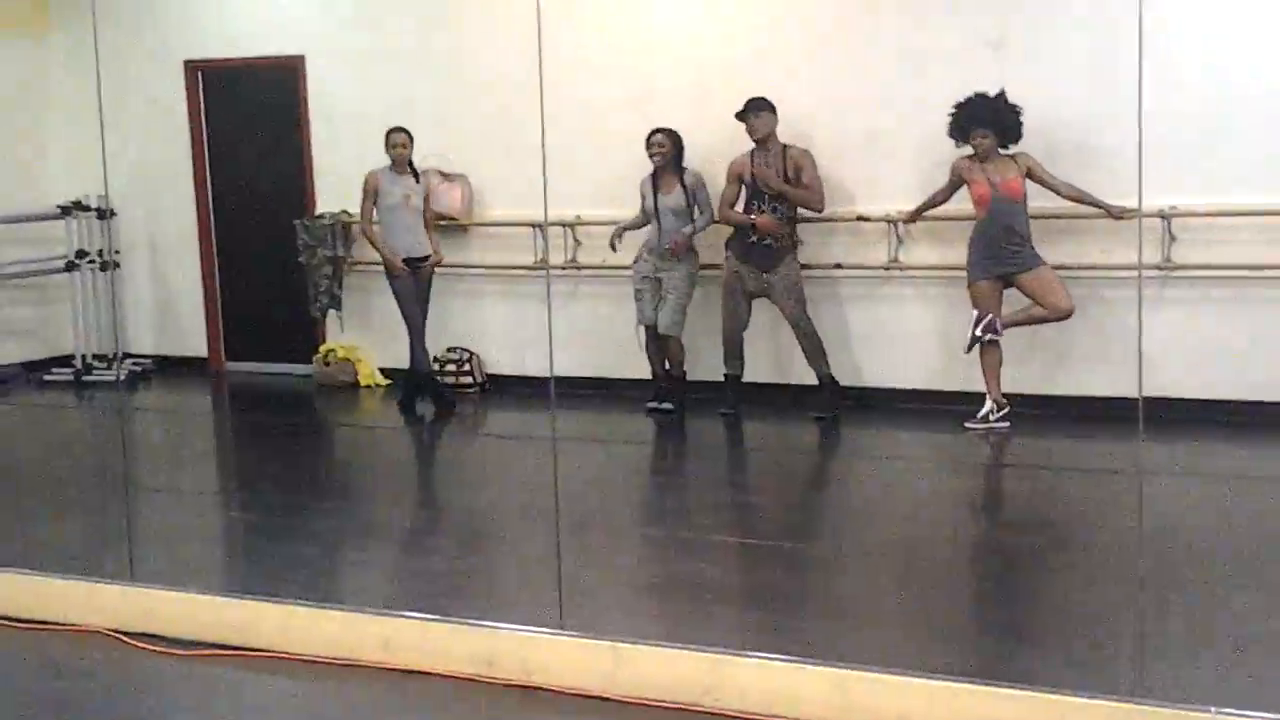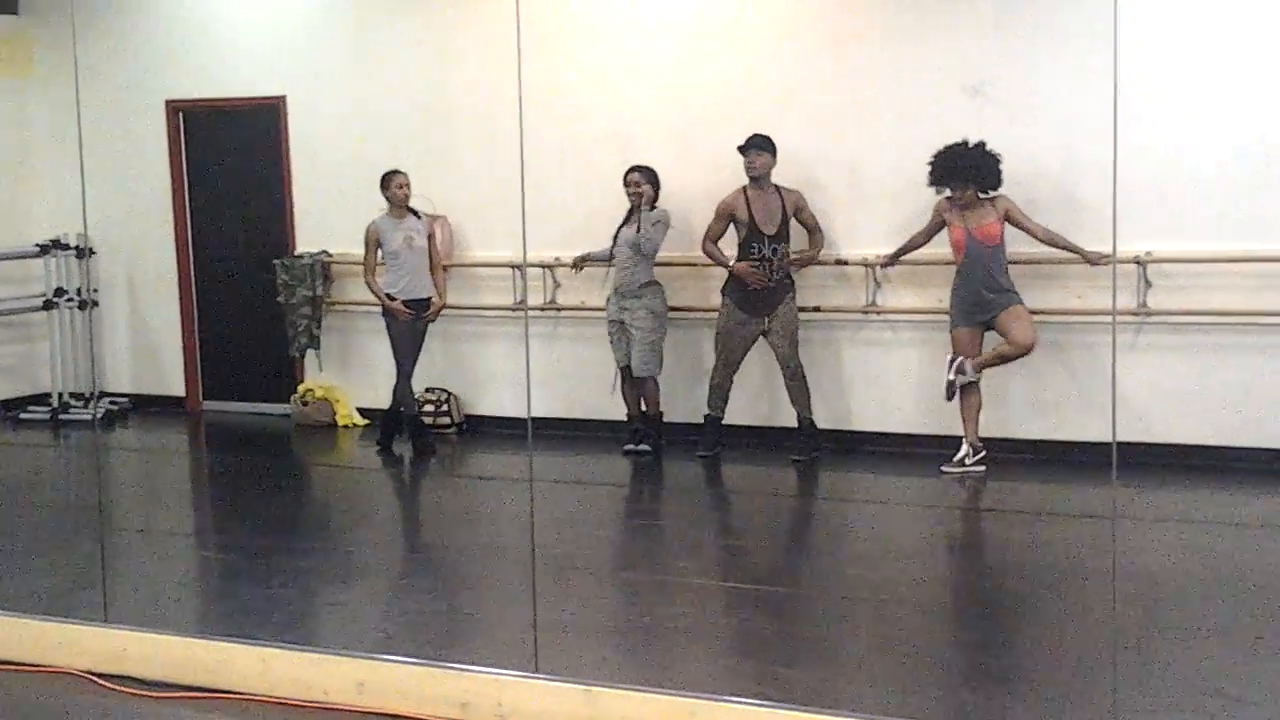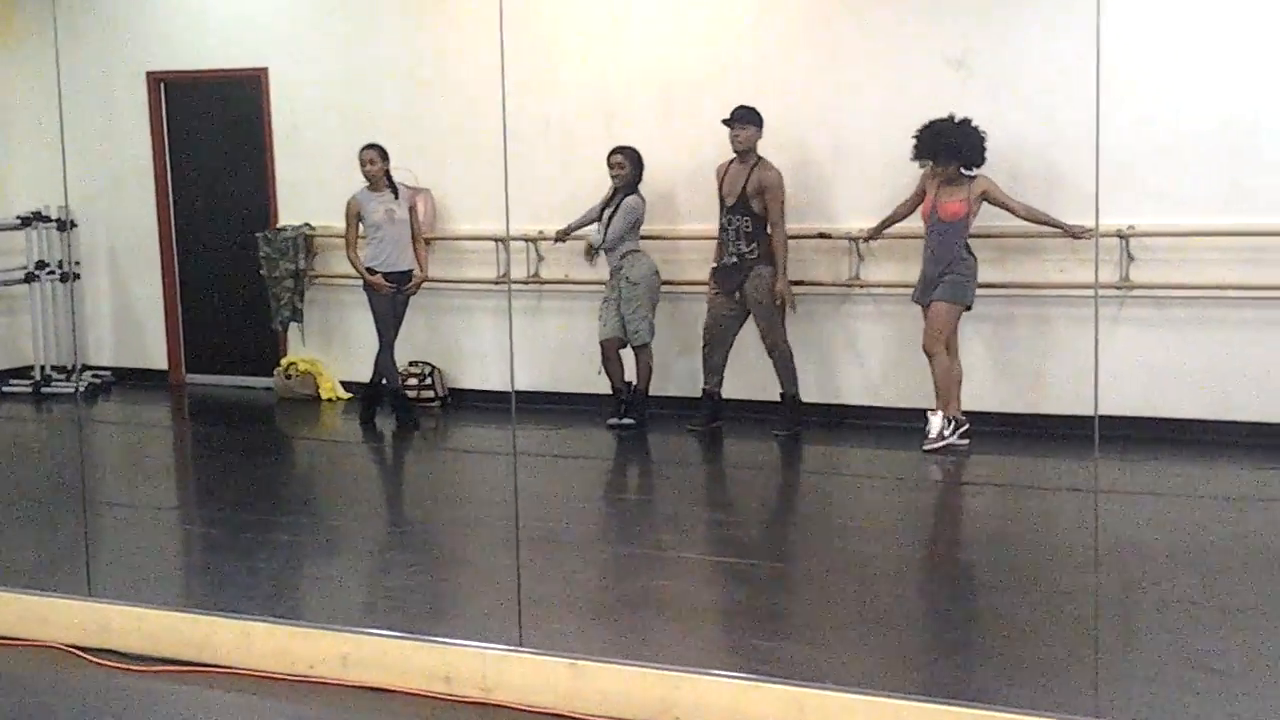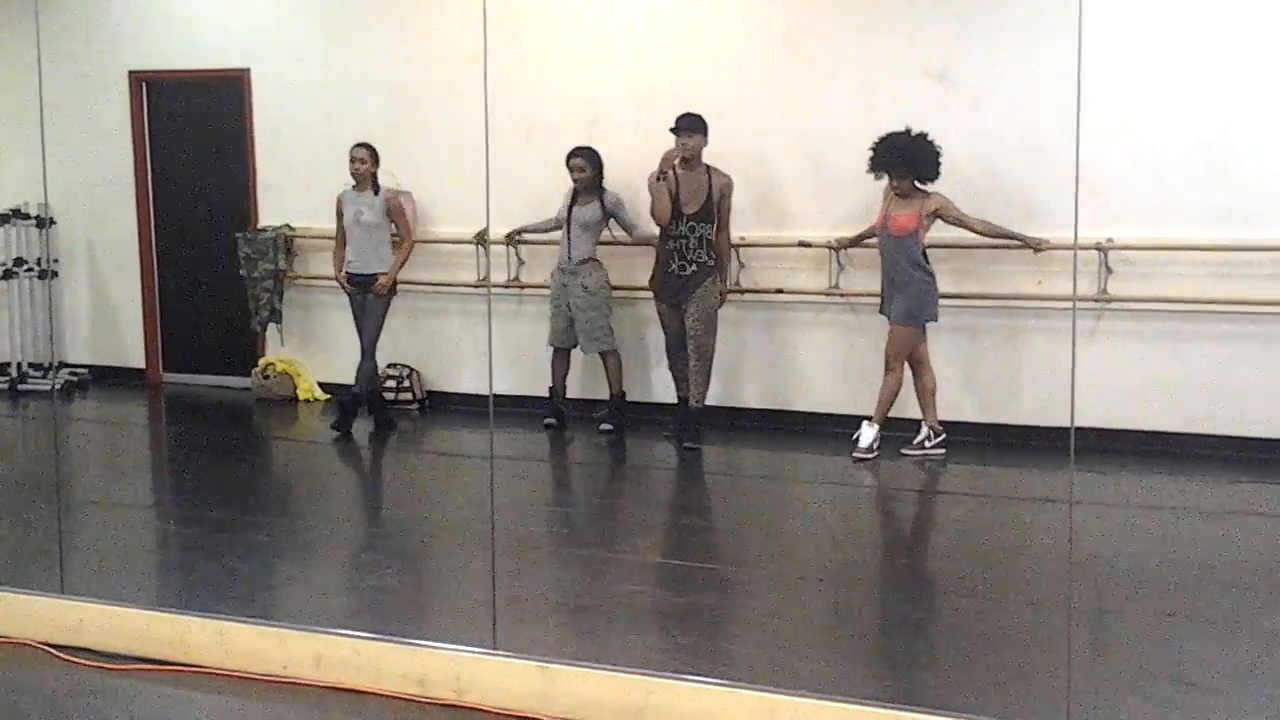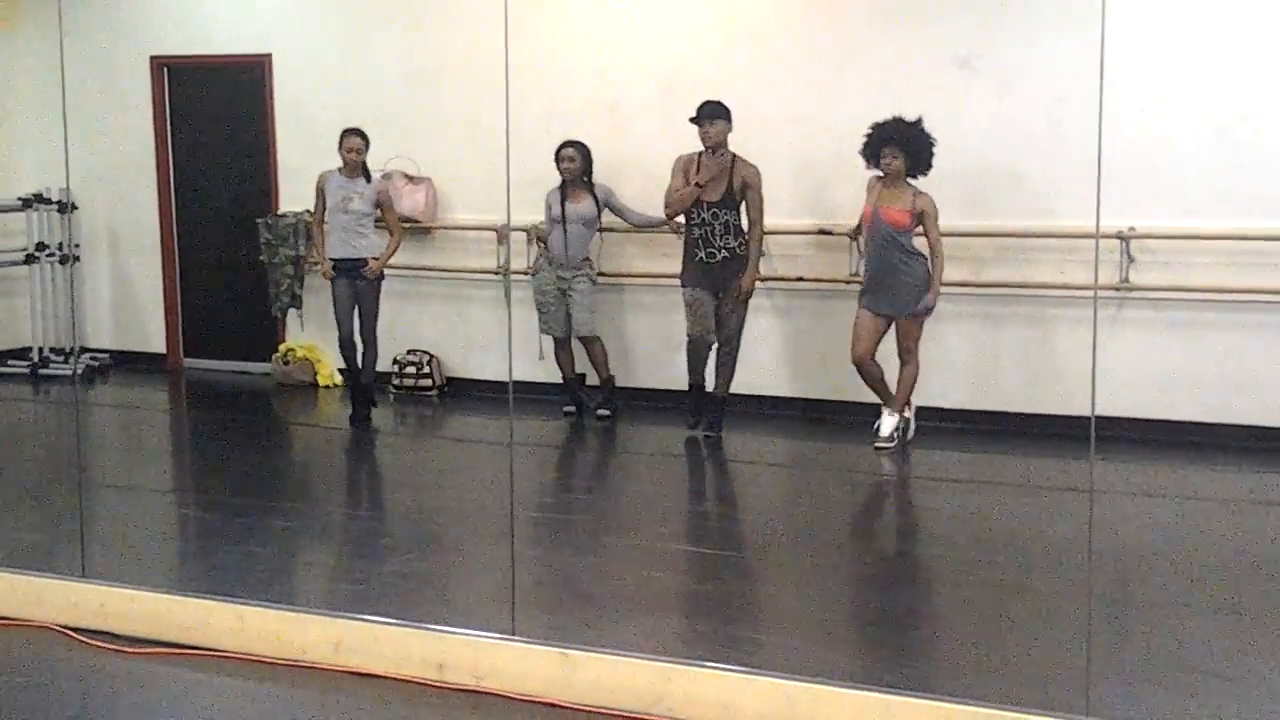
dt=1s
person 1, frame 1
left shoulder: (1021, 162)
right shoulder: (963, 167)
left elbow: (1062, 188)
right elbow: (943, 195)
left wrist: (1106, 207)
right wrist: (916, 213)
left hip: (1020, 253)
right hip: (984, 256)
left knee: (1062, 307)
right knee: (989, 335)
left ankle: (997, 323)
right ankle: (996, 405)
person 1, frame 2
left shoulder: (999, 205)
right shoulder: (945, 209)
left elbow: (1039, 232)
right elbow: (923, 236)
left wrist: (1083, 253)
right wrist: (895, 256)
left hip: (1001, 295)
right hip: (965, 300)
left knee: (1024, 341)
right knee: (968, 379)
left ankle: (967, 367)
right ankle: (972, 449)
person 1, frame 3
left shoulder: (978, 185)
right shoulder: (929, 179)
left elbow: (1018, 209)
right elbow: (908, 206)
left wrist: (1065, 227)
right wrist: (878, 228)
left hip: (957, 274)
right hip: (931, 275)
left knee: (933, 345)
right knee: (946, 350)
left ankle: (941, 420)
right ankle: (955, 422)
person 1, frame 4
left shoulder: (932, 202)
right shoulder: (889, 194)
left elbow: (975, 225)
left wrist: (1023, 239)
right wrist: (853, 240)
left hip: (915, 291)
right hip: (894, 290)
left knee: (893, 363)
right knee: (918, 361)
left ankle: (872, 431)
right ankle: (932, 432)
person 1, frame 5
left shoulder: (921, 201)
right shoulder: (874, 186)
left elbow: (936, 248)
left wrist: (934, 290)
right wrist: (859, 229)
left hip: (909, 285)
right hip: (875, 286)
left knee: (908, 356)
right knee: (860, 355)
left ankle: (893, 418)
right ankle: (895, 405)
person 2, frame 1
left shoulder: (798, 157)
right shoulder: (740, 165)
left elbow: (817, 202)
right elbow: (724, 212)
left wrist: (776, 183)
right wrist: (755, 220)
left hip: (781, 255)
right hip: (741, 255)
left knee: (800, 322)
right knee: (733, 325)
left ankle: (828, 387)
right ankle: (733, 387)
person 2, frame 2
left shoulder: (792, 199)
right shoulder: (732, 203)
left elbow: (816, 231)
right elbow: (708, 243)
left wrist: (812, 254)
right wrist: (732, 265)
left hip: (780, 295)
right hip: (740, 296)
left knee: (790, 363)
right knee: (724, 365)
left ankle: (807, 430)
right ankle: (713, 429)
person 2, frame 3
left shoulder: (767, 175)
right shoulder: (723, 171)
left elbow: (777, 228)
left wrist: (781, 277)
right wrist: (716, 264)
left hip: (758, 269)
right hip: (727, 269)
left knee: (774, 339)
right knee: (713, 337)
left ankle: (791, 406)
right ankle: (711, 404)
person 2, frame 4
left shoulder: (721, 182)
right shoulder: (661, 176)
left elbow: (722, 232)
right elbow: (661, 219)
left wrist: (724, 278)
right wrist: (663, 175)
left hip: (703, 276)
right hip: (667, 274)
left knee: (700, 347)
right knee: (675, 347)
left ankle: (694, 420)
right ankle: (684, 408)
person 2, frame 5
left shoulder: (746, 172)
right shoulder: (685, 164)
left elbow: (755, 225)
right elbow: (671, 210)
left wrist: (752, 270)
right wrist: (702, 178)
left hip: (734, 265)
right hip: (697, 265)
left knee: (729, 339)
right knee: (699, 334)
left ankle: (716, 407)
right ankle: (696, 391)
person 3, frame 1
left shoulder: (421, 183)
right shoulder: (375, 179)
right elbow: (366, 224)
left wrist: (437, 253)
right wrist: (387, 256)
left hip: (423, 261)
right hip: (397, 263)
left knee: (419, 328)
right knee: (416, 328)
left ankle: (410, 393)
right ankle: (434, 390)
person 3, frame 2
left shoulder: (425, 223)
right shoulder: (377, 228)
left elbow: (436, 266)
right elbow: (369, 274)
left wrist: (441, 298)
right wrist: (387, 302)
left hip: (423, 303)
right hip: (397, 305)
left knee: (407, 370)
right knee: (404, 370)
left ankle: (388, 430)
right ankle: (417, 433)
person 3, frame 3
left shoulder: (406, 196)
right shoulder: (357, 202)
left elbow: (418, 238)
right elbow: (351, 248)
left wrist: (422, 271)
right wrist: (368, 277)
left hip: (404, 276)
right hip: (378, 278)
left knee: (388, 341)
right knee: (387, 341)
left ankle: (371, 398)
right ankle: (401, 405)
person 3, frame 4
left shoulder: (387, 198)
right shoulder: (343, 200)
left elbow: (407, 241)
left wrist: (391, 275)
right wrist: (338, 272)
left hip: (379, 280)
right hip: (354, 280)
left knee: (368, 345)
right knee: (366, 346)
left ankle: (350, 408)
right ankle: (379, 411)
person 3, frame 5
left shoulder: (376, 189)
right shoulder: (326, 181)
left elbow: (396, 233)
right elbow: (317, 224)
left wrist: (382, 262)
right wrist: (322, 259)
left hip: (366, 266)
right hip: (339, 266)
left knee: (368, 334)
right knee: (344, 334)
left ankle: (362, 402)
right ankle: (357, 379)
person 4, frame 1
left shoulder: (691, 178)
right shoulder: (646, 182)
left elbow: (707, 215)
left wrist: (686, 232)
right wrist: (623, 227)
left hip: (680, 263)
right hip: (648, 260)
left knee: (669, 329)
right knee: (650, 327)
left ankle: (676, 389)
right ankle: (660, 386)
person 4, frame 2
left shoulder: (659, 215)
right shoulder: (628, 217)
left elbow: (648, 248)
left wrist: (646, 208)
right wrist: (589, 256)
left hip: (645, 300)
right hip: (618, 300)
left knee: (643, 370)
right knee: (626, 370)
left ankle: (653, 431)
right ankle: (636, 429)
person 4, frame 3
left shoulder: (632, 202)
right shoulder: (614, 193)
left elbow: (607, 240)
right elbow: (596, 212)
left wrist: (589, 244)
right wrist: (569, 229)
left hip: (635, 271)
right hip: (618, 276)
left knee: (640, 342)
right knee: (608, 343)
left ankle: (638, 405)
right ankle: (621, 400)
person 4, frame 4
left shoulder: (608, 199)
right shoulder: (571, 195)
left elbow: (634, 231)
left wrist: (659, 237)
right wrist: (523, 229)
left hip: (588, 275)
right hip: (561, 275)
left knee: (603, 342)
right knee: (560, 342)
left ankle: (616, 406)
right ankle: (557, 403)
person 4, frame 5
left shoulder: (600, 192)
right shoulder: (553, 195)
left elbow: (631, 217)
right elbow: (547, 231)
left wrist: (666, 220)
right wrist: (540, 232)
left hip: (580, 270)
right hip: (547, 268)
left knee: (585, 331)
right knee: (559, 334)
left ankle: (608, 390)
right ankle: (572, 390)
